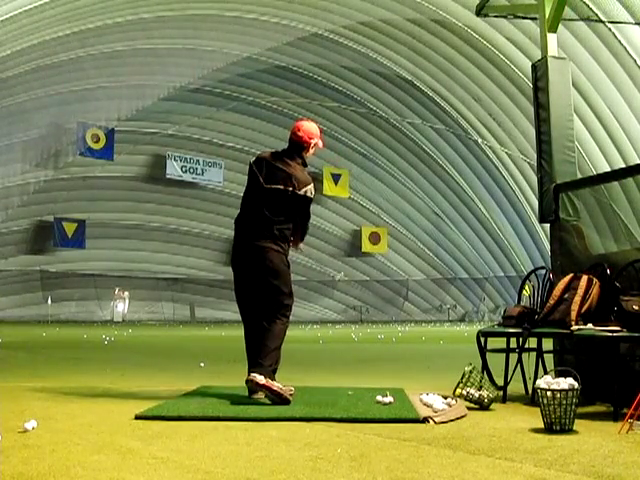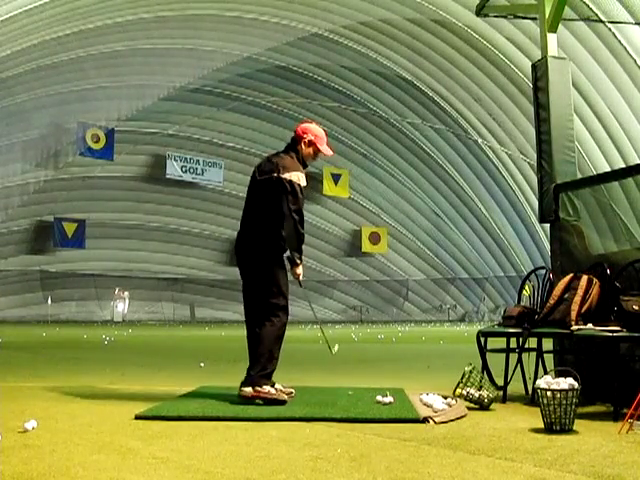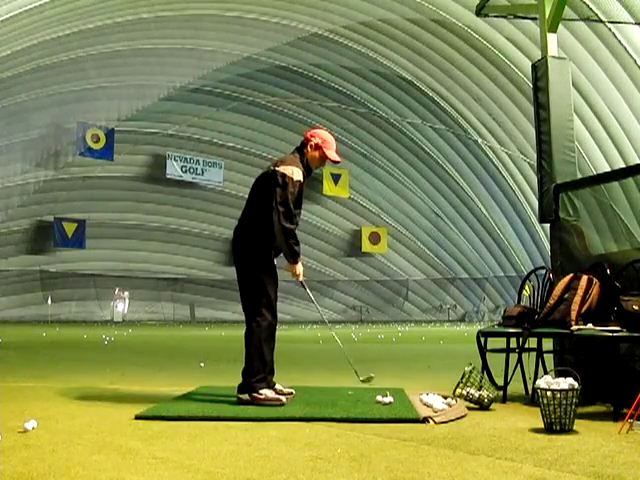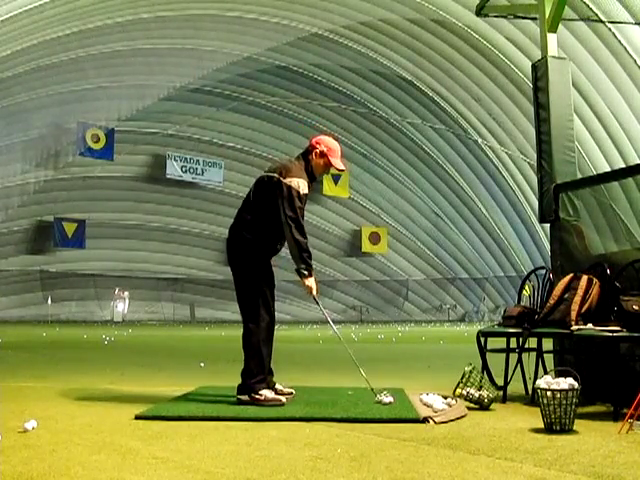
dt=0.3s
person 1, frame 1
left shoulder: (261, 162)
right shoulder: (302, 180)
right elbow: (301, 221)
right wrist: (295, 239)
left hip: (243, 246)
right hip: (270, 251)
left knee: (254, 315)
right knee: (279, 312)
left ankle: (259, 376)
right ankle: (263, 373)
person 1, frame 2
left shoulder: (267, 164)
right shoulder: (293, 172)
right elbow: (292, 219)
right wrist: (296, 259)
left hip: (246, 246)
right hip: (267, 250)
left knee: (257, 315)
right knee: (275, 314)
left ankle: (259, 381)
right ankle: (255, 382)
person 1, frame 3
left shoulder: (285, 167)
right shoulder: (292, 169)
right elbow: (283, 218)
left wrist: (282, 254)
right wrist: (294, 258)
left hip: (253, 247)
right hip: (255, 248)
left knee: (264, 314)
right knee: (262, 315)
left ankle: (263, 381)
right ankle: (253, 386)
person 1, frame 4
left shoulder: (286, 171)
right shoulder: (296, 179)
right elbow: (293, 229)
right wrist: (306, 271)
left hip: (248, 245)
right hip: (250, 247)
left knee: (262, 315)
right knee: (259, 316)
left ankle: (262, 380)
right ankle: (253, 387)
